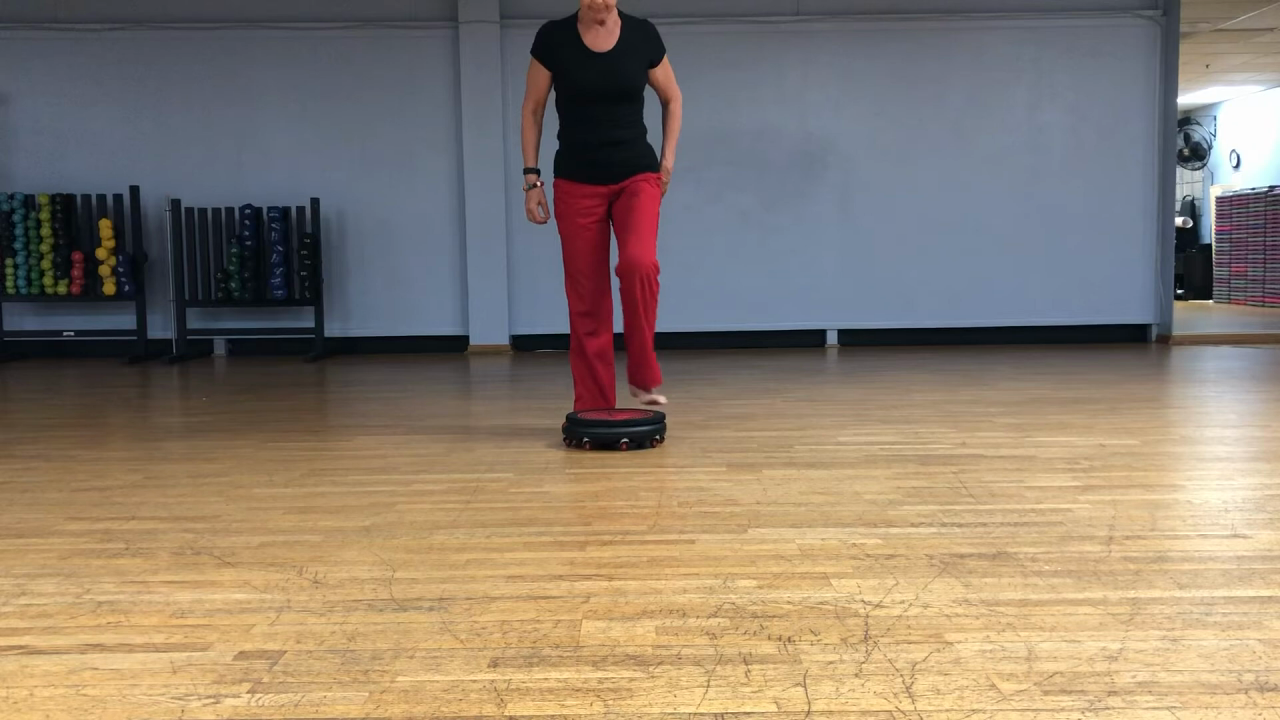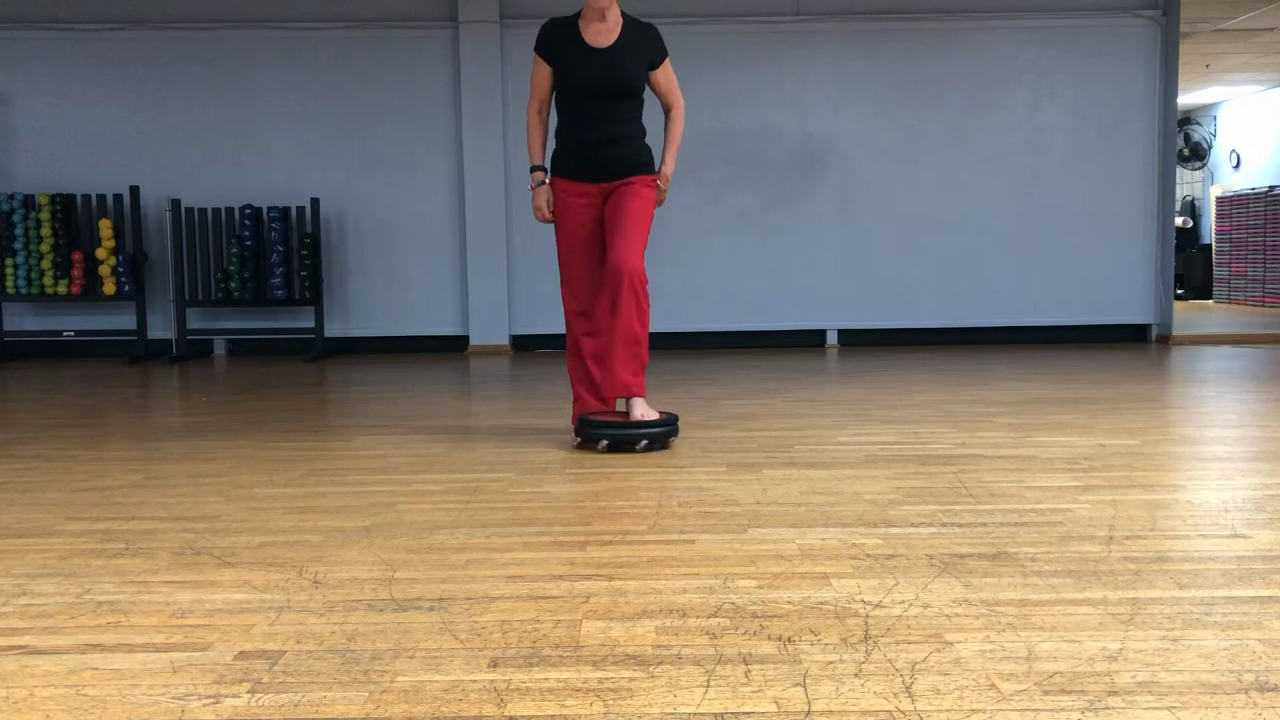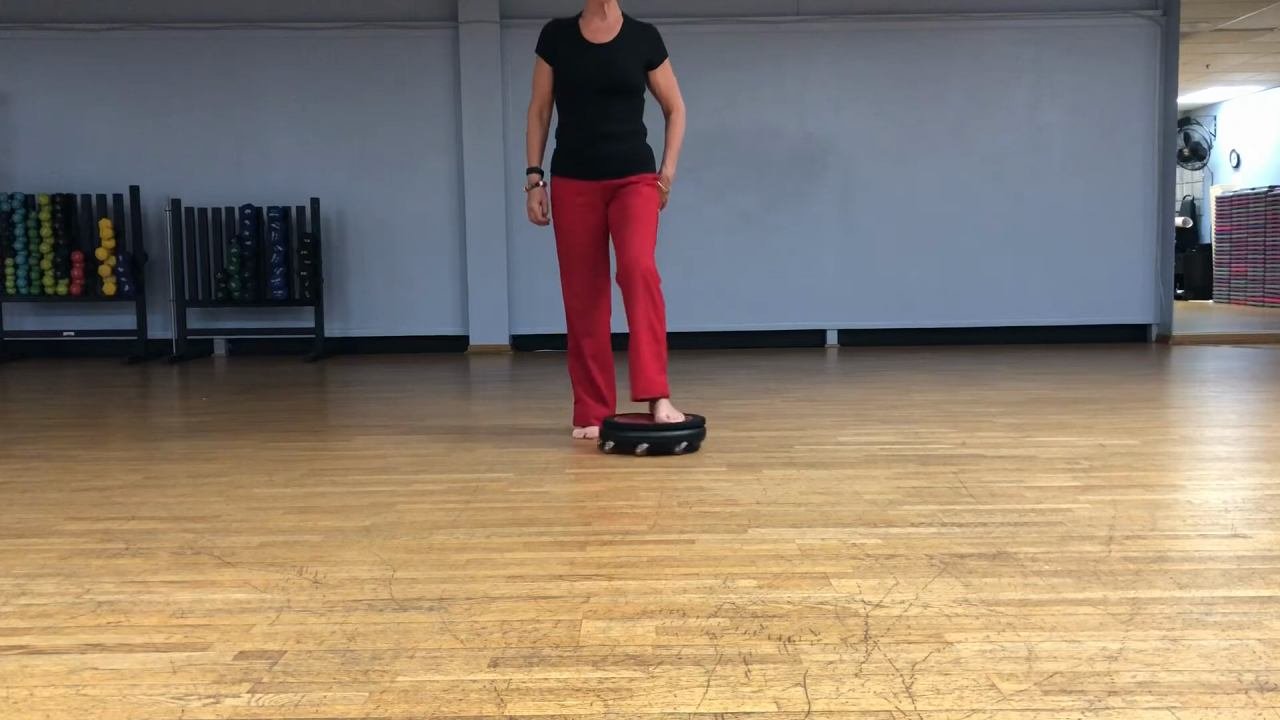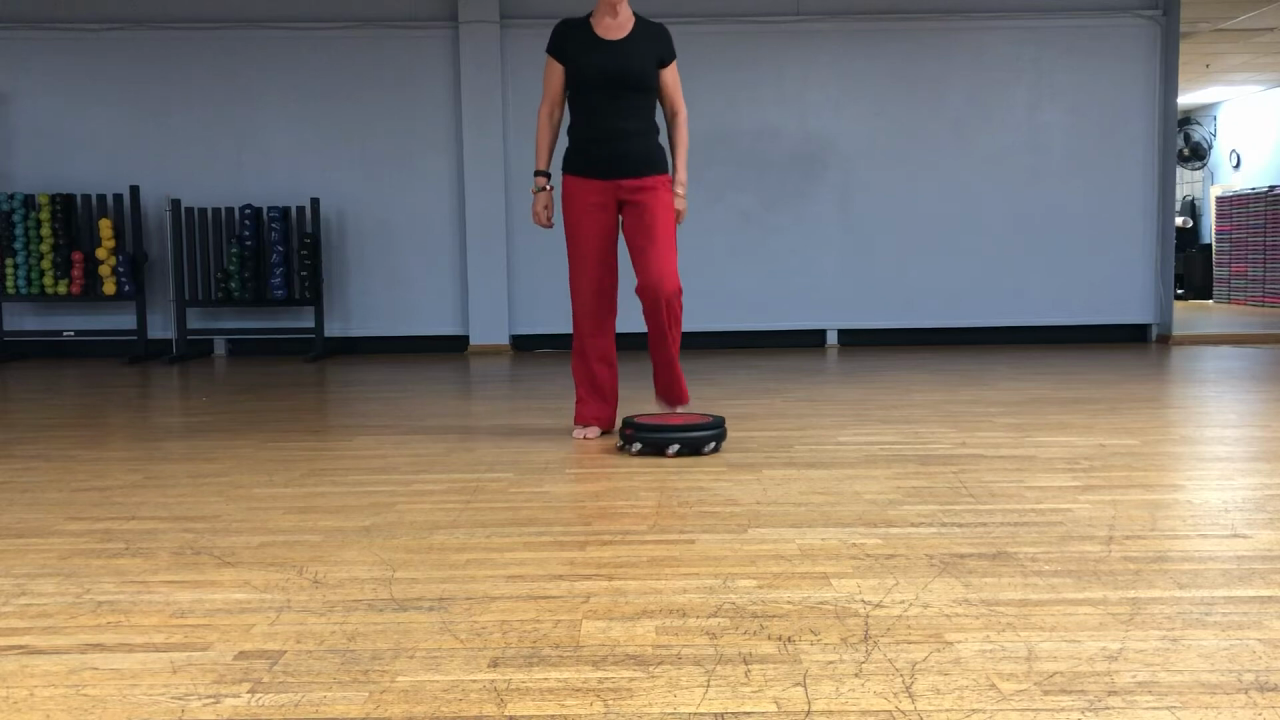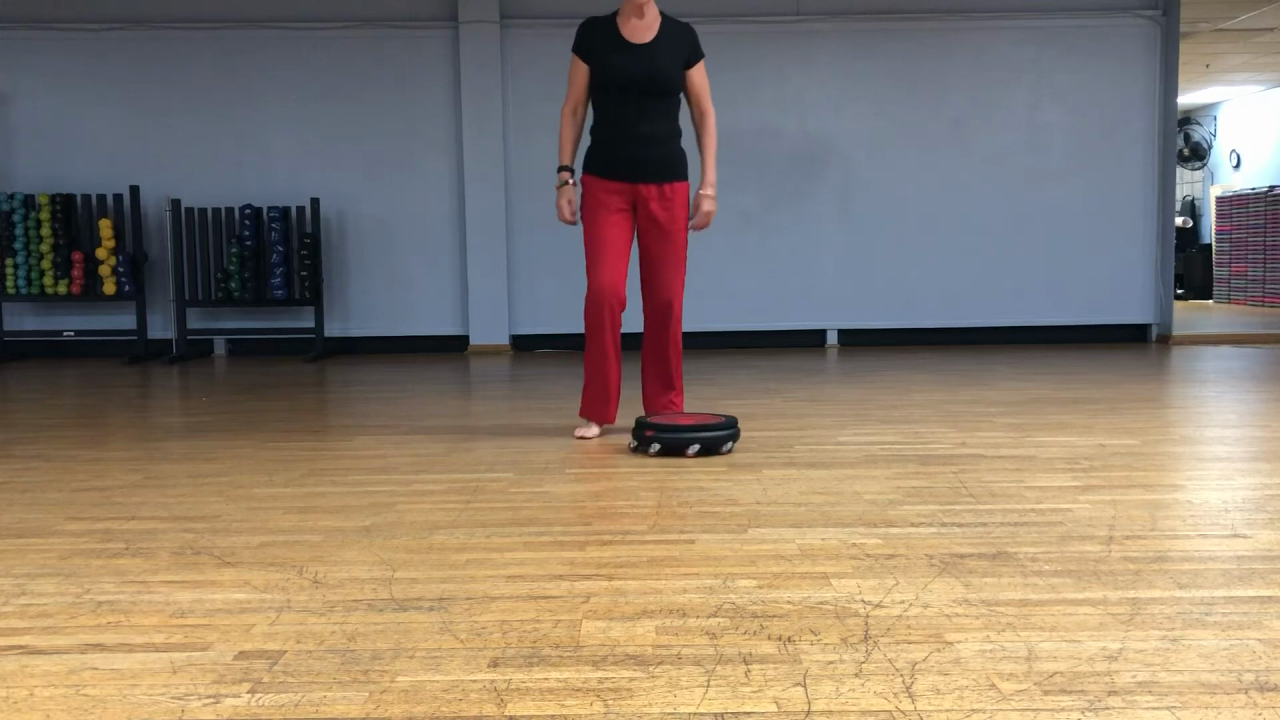
dt=0.3s
person 1, frame 1
left shoulder: (644, 36)
right shoulder: (553, 38)
left elbow: (672, 99)
right elbow: (532, 111)
left wrist: (667, 160)
right wrist: (531, 177)
left hip: (637, 177)
right hip: (577, 184)
left knee: (639, 264)
right knee: (586, 299)
left ankle: (644, 378)
right ankle: (593, 409)
person 1, frame 2
left shoulder: (645, 37)
right shoulder: (554, 35)
left elbow: (674, 106)
right elbow: (537, 110)
left wrist: (667, 167)
right wrist: (538, 176)
left hip: (632, 178)
right hip: (573, 183)
left knee: (625, 268)
right knee: (581, 296)
left ankle: (633, 394)
right ankle: (591, 411)
person 1, frame 3
left shoulder: (644, 37)
right shoulder: (556, 36)
left elbow: (675, 109)
right elbow: (539, 111)
left wrist: (668, 169)
right wrist: (534, 177)
left hip: (634, 178)
right hip: (573, 183)
left knee: (638, 268)
right knee: (583, 298)
left ankle: (657, 395)
right ankle: (592, 412)
person 1, frame 4
left shoulder: (655, 36)
left elbow: (677, 112)
right elbow: (550, 112)
left wrist: (680, 179)
right wrist: (541, 179)
left hip: (647, 179)
right hip: (585, 182)
left knee: (661, 285)
right knee: (591, 297)
left ankle: (672, 398)
right ankle: (594, 413)
person 1, frame 5
left shoulder: (682, 36)
left elbow: (704, 113)
right elbow: (573, 109)
left wrist: (708, 183)
right wrist: (565, 175)
left hip: (666, 184)
right hip: (605, 183)
left knee: (665, 299)
right knee: (604, 290)
left ankle: (666, 409)
right ankle: (596, 410)
